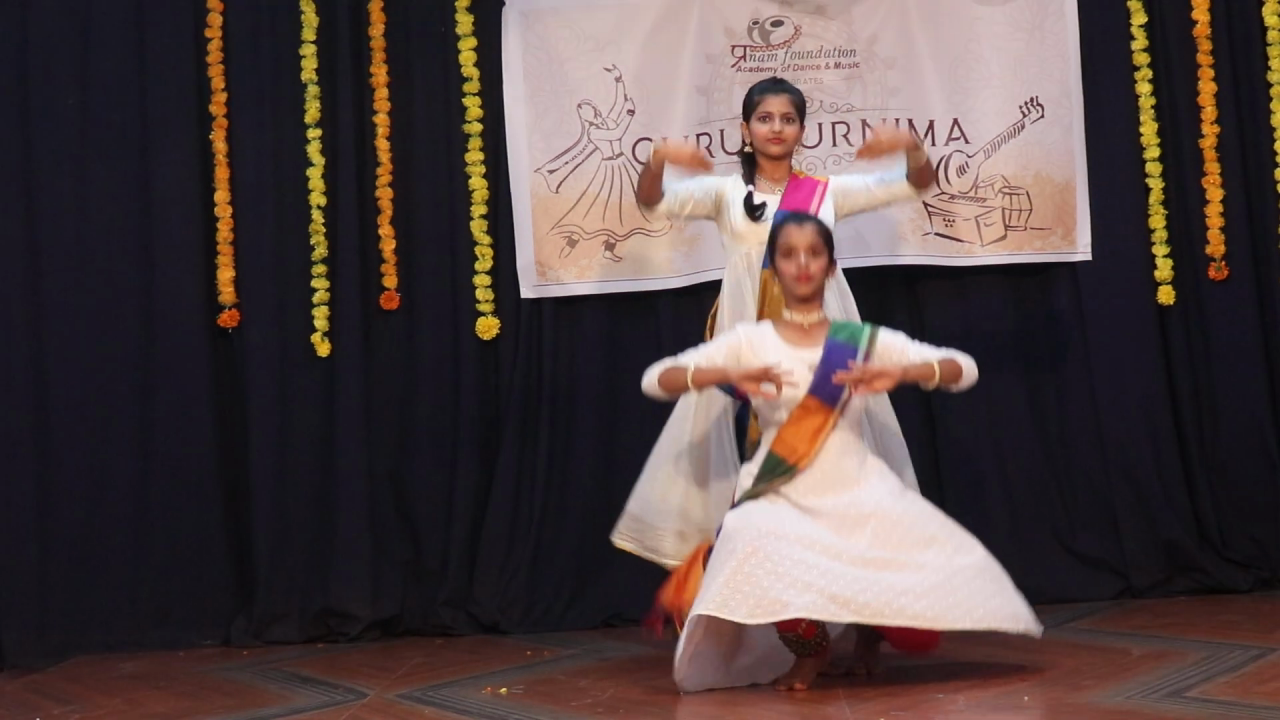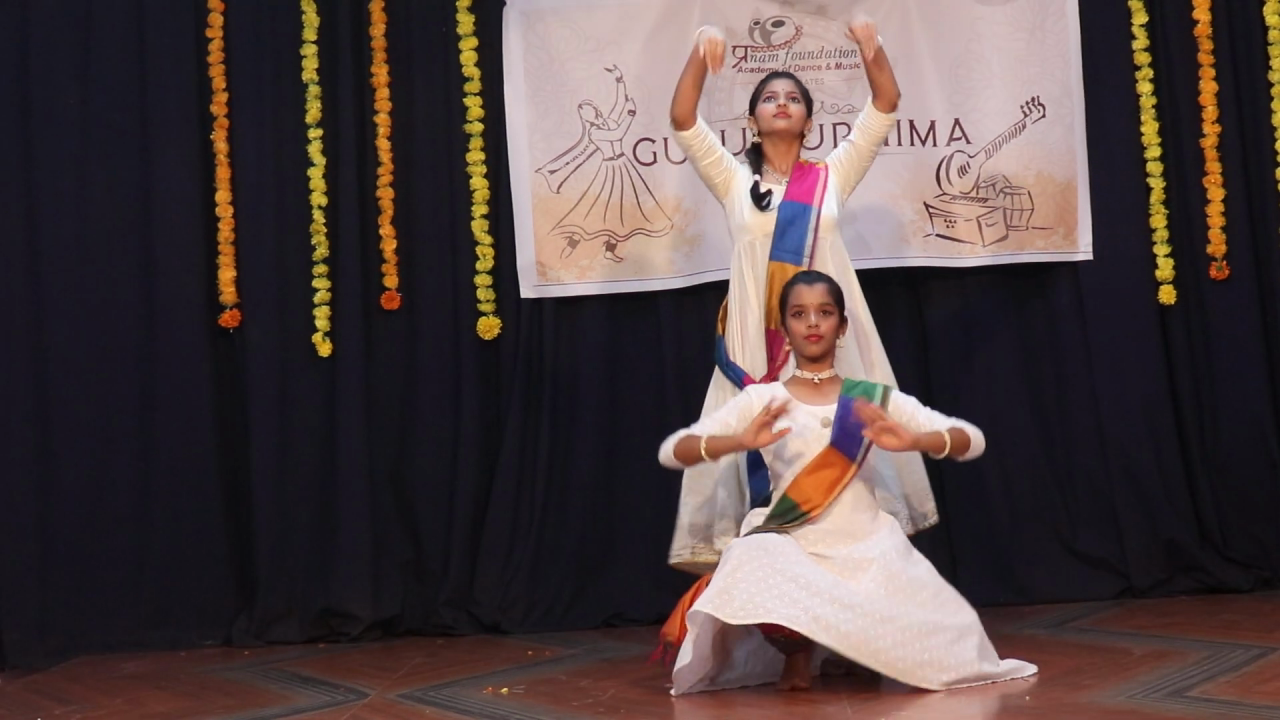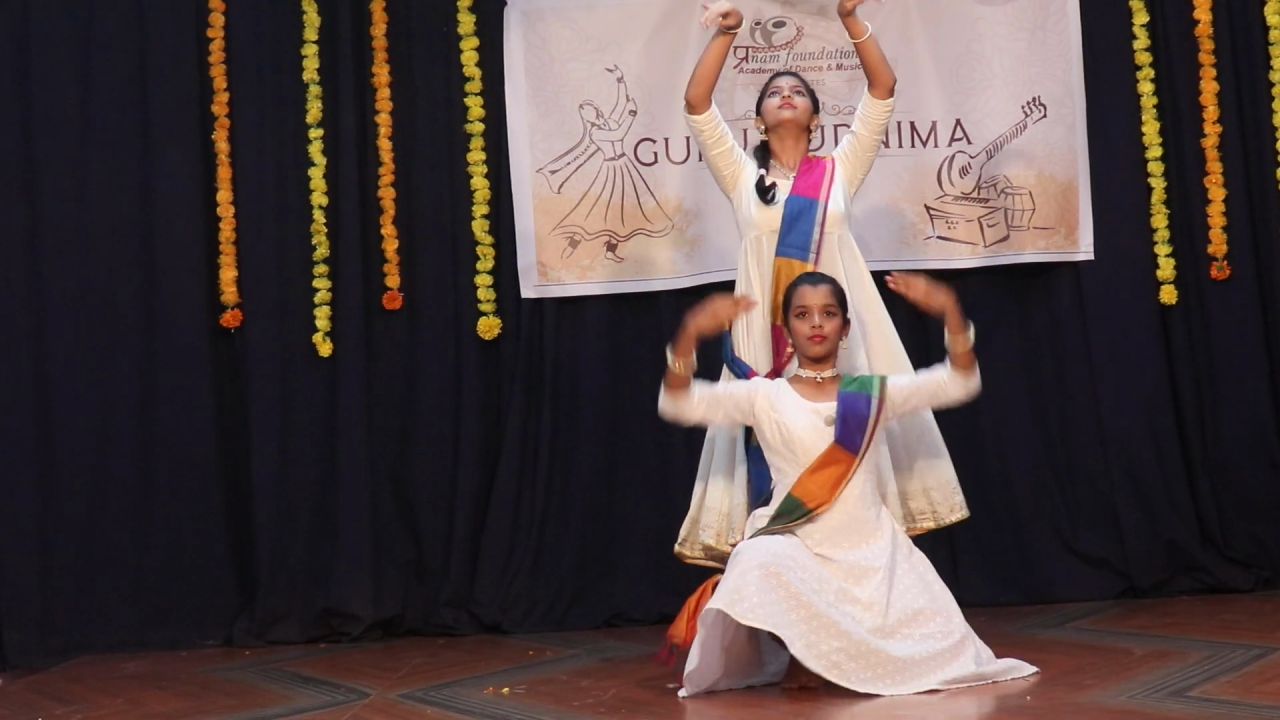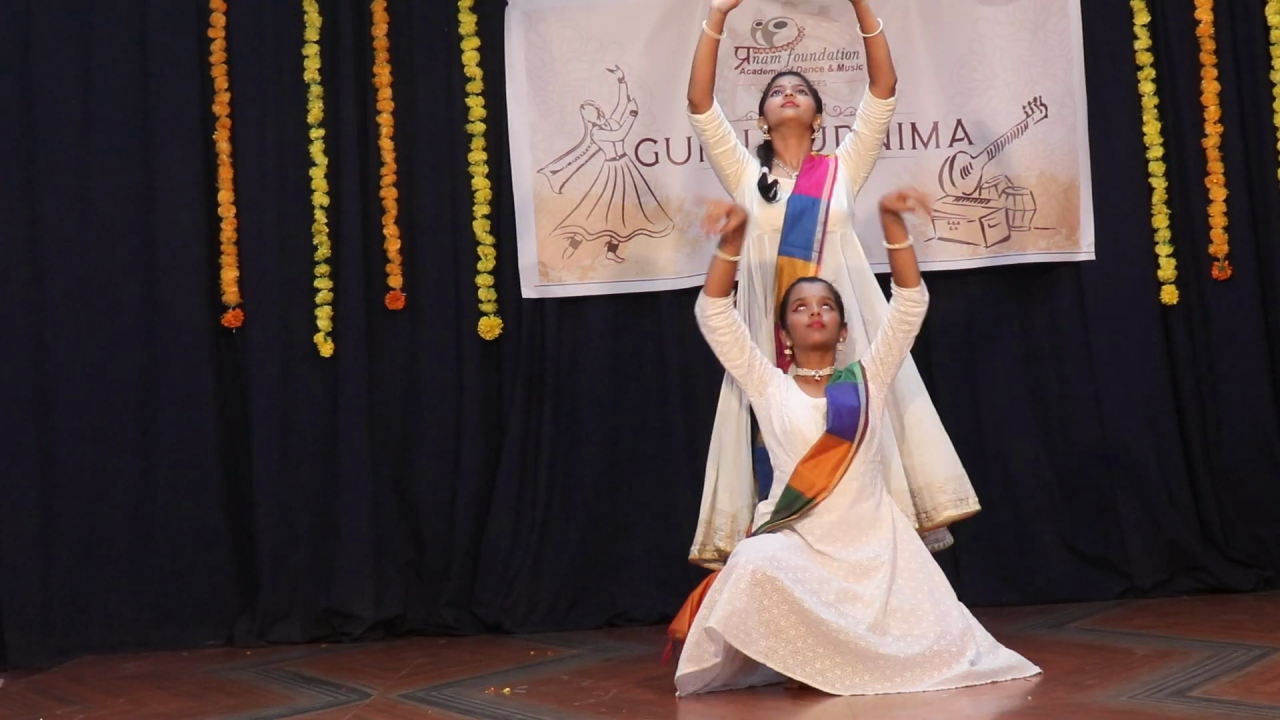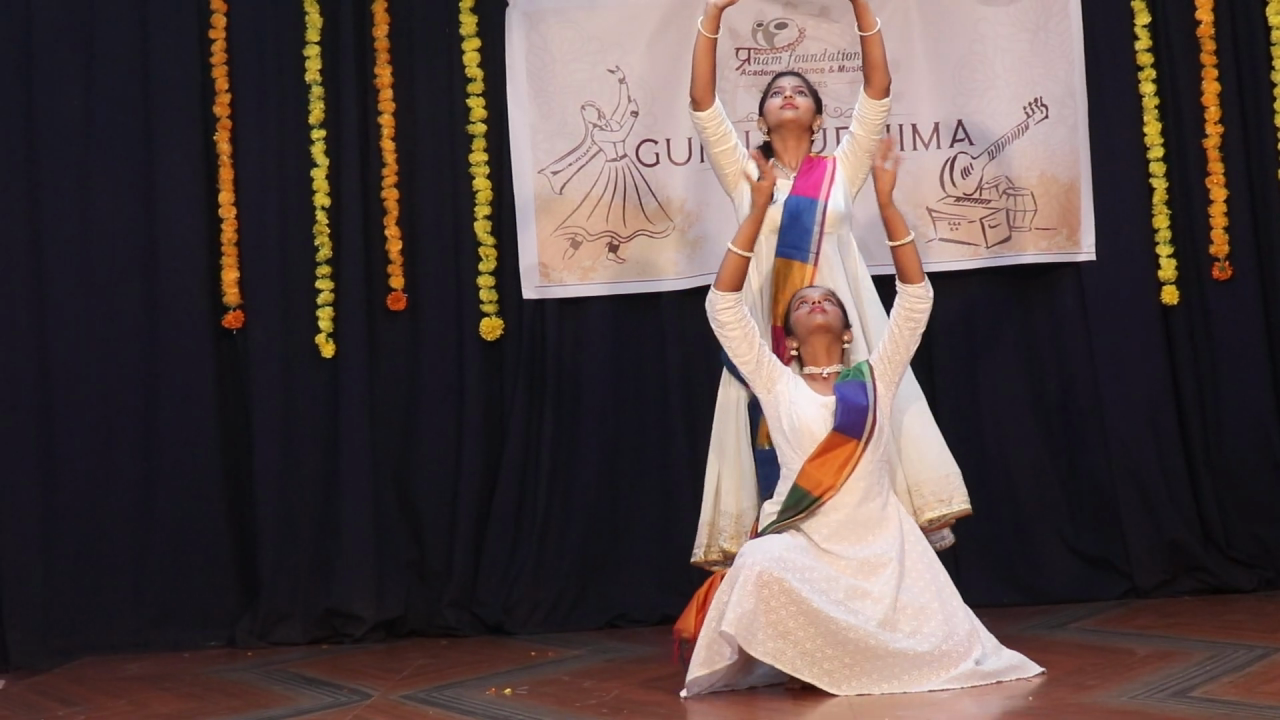
dt=0.3s
person 1, frame 1
left shoulder: (829, 191)
right shoulder: (724, 193)
left elbow: (915, 183)
right elbow: (651, 198)
left wrist: (908, 148)
right wrist: (659, 158)
person 1, frame 2
left shoulder: (833, 174)
right shoulder: (734, 180)
left elbow: (885, 106)
right elbow: (682, 121)
left wrist: (873, 49)
right wrist: (698, 58)
right hip: (758, 344)
right knee: (761, 463)
person 1, frame 3
left shoulder: (840, 165)
right shoulder: (744, 175)
left elbow: (883, 86)
right elbow: (697, 103)
left hip: (839, 341)
right hip: (767, 343)
person 1, frame 4
left shoulder: (843, 167)
right shoulder: (744, 175)
left elbow: (883, 87)
right elbow: (700, 102)
left hip: (841, 335)
right hip: (770, 341)
right knee: (778, 470)
person 1, frame 5
left shoulder: (841, 168)
right shoulder: (743, 174)
left elbow: (878, 88)
right elbow: (701, 100)
right hip: (767, 339)
right knee: (777, 473)
person 2, frame 1
left shoulder: (865, 340)
right shoulder: (749, 341)
left elbow: (965, 369)
right elbow: (654, 380)
left wrist: (900, 373)
right wrist: (727, 376)
left hip: (859, 497)
right hip: (782, 501)
right knee: (751, 545)
left ankle: (869, 630)
right ankle: (808, 647)
person 2, frame 2
left shoulder: (877, 398)
right shoulder: (761, 401)
left elbow: (973, 442)
right elbow: (670, 454)
left wrist: (910, 440)
right wrist: (740, 442)
left hip: (868, 550)
right hip: (792, 550)
left knee: (936, 662)
right knee: (752, 562)
left ankle: (864, 645)
right ankle: (794, 651)
person 2, frame 3
left shoulder: (875, 392)
right shoulder: (762, 396)
left elbow: (963, 384)
right elbow: (675, 405)
left wrist: (951, 313)
right wrist: (689, 334)
left hip: (871, 551)
right hip: (795, 550)
left knee: (938, 656)
right knee: (762, 565)
left ankle: (859, 651)
right ankle: (798, 653)
person 2, frame 4
left shoulder: (867, 379)
right shoulder: (768, 385)
left elbow: (910, 303)
right elbow: (714, 313)
left wrist: (893, 220)
right wrist: (732, 237)
left hip: (873, 541)
right hip: (797, 543)
left knee: (939, 653)
right knee: (754, 568)
left ankle: (862, 647)
right ankle: (801, 655)
person 2, frame 5
left shoulder: (875, 376)
right shoulder: (775, 383)
left elbow: (916, 296)
right elbow: (723, 305)
left wrist: (885, 201)
right wrist: (758, 209)
left hip: (880, 540)
right hip: (803, 541)
left knee: (940, 651)
right knee: (761, 570)
left ankle: (853, 647)
right ankle: (802, 655)
person 3, frame 1
left shoulder: (607, 120)
right shoulder: (593, 133)
left elbow: (620, 100)
right elbow: (618, 135)
left wrist: (618, 79)
right wrist: (627, 114)
left hip: (622, 165)
right hip: (609, 169)
left knee: (617, 205)
right knee: (597, 204)
left ankle: (609, 249)
right ankle: (570, 244)
person 3, frame 2
left shoulder: (609, 121)
right shoulder: (593, 133)
left elbow: (621, 101)
right elbow: (618, 134)
left wrist: (619, 80)
right wrist: (630, 114)
left hip: (623, 166)
right hip: (611, 169)
left knee: (618, 207)
right knee: (599, 206)
left ankle: (610, 249)
right ankle: (572, 242)
person 3, frame 3
left shoulder: (610, 121)
right shoulder: (595, 133)
left elbow: (622, 101)
right elbow: (619, 134)
left wrist: (620, 80)
right wrist: (630, 114)
left hip: (624, 167)
right hip: (612, 170)
left knee: (619, 207)
right knee: (600, 206)
left ankle: (610, 250)
right ankle: (573, 243)
person 3, frame 4
left shoulder: (611, 122)
right shoulder: (596, 133)
left elbow: (623, 101)
right elbow: (620, 135)
left wrist: (622, 80)
right wrist: (632, 114)
left hip: (625, 166)
right hip: (612, 170)
left knee: (620, 207)
right knee: (602, 206)
left ankle: (611, 250)
right ankle: (574, 243)
person 3, frame 5
left shoulder: (612, 122)
right shoulder: (596, 133)
left elbow: (623, 102)
right elbow: (621, 136)
left wrist: (622, 81)
right wrist: (632, 115)
left hip: (625, 167)
right hip: (614, 171)
left knee: (621, 208)
right knee: (603, 207)
left ankle: (612, 251)
right ankle: (574, 244)
